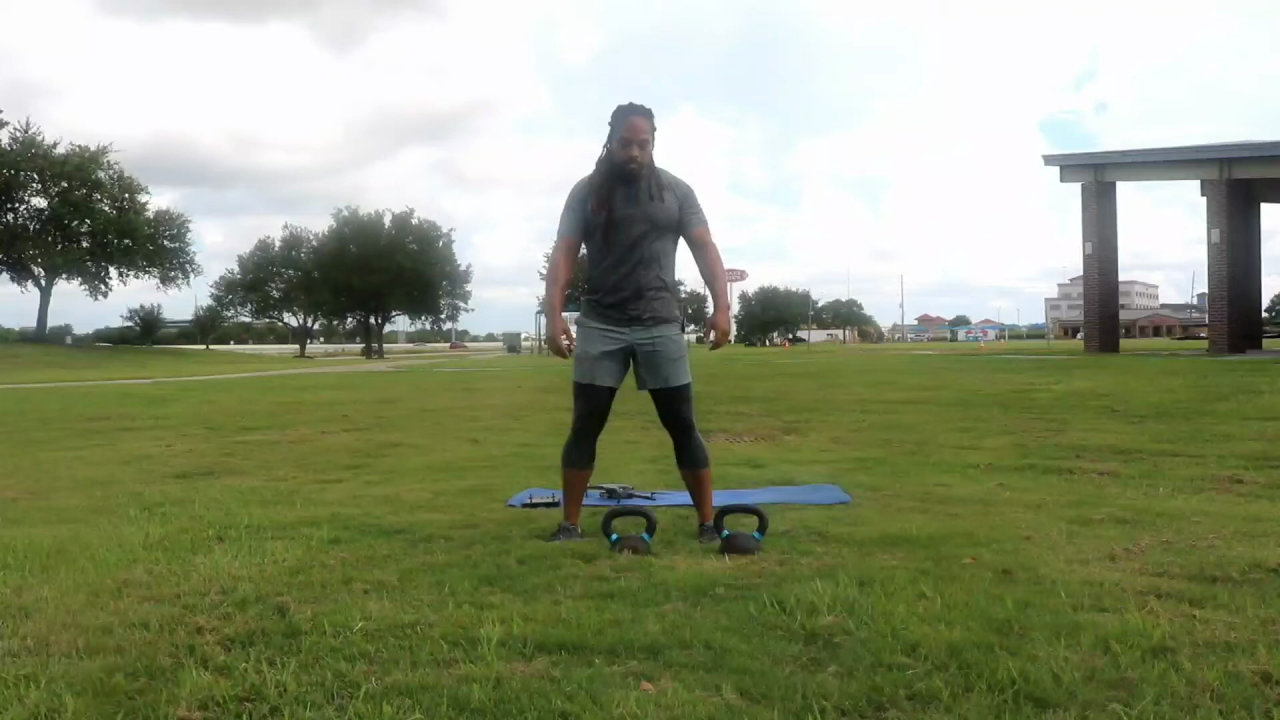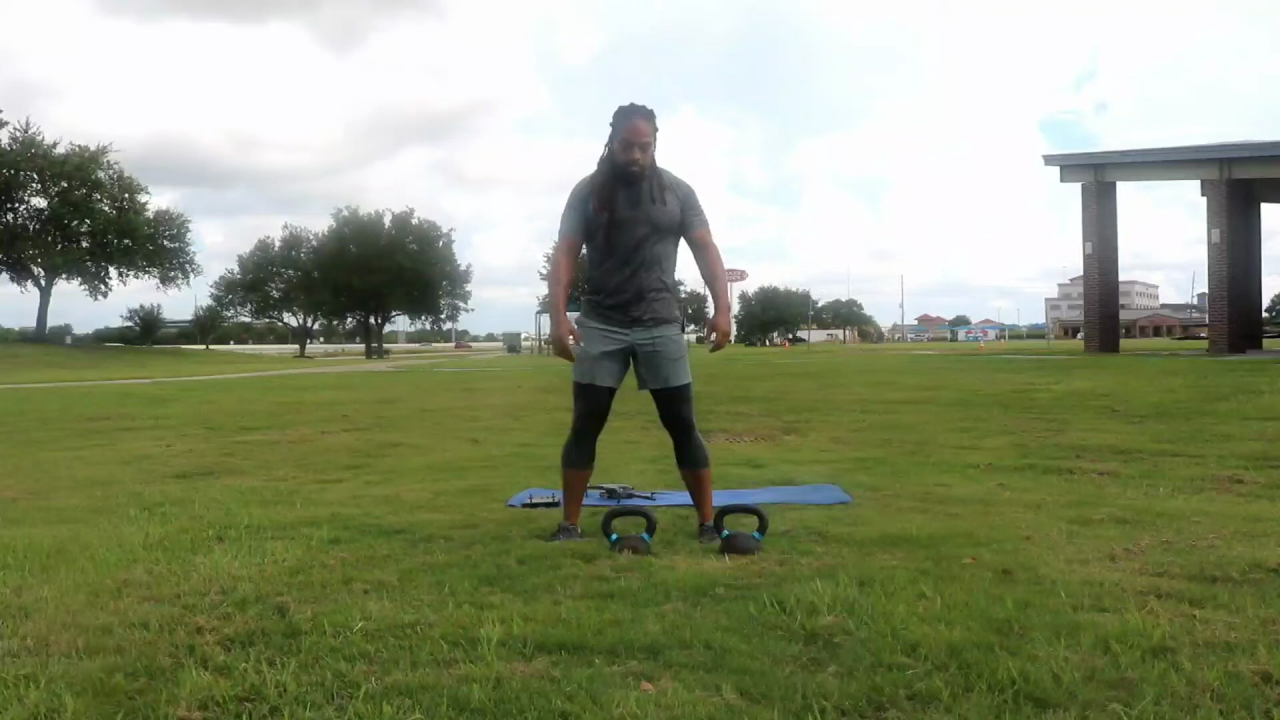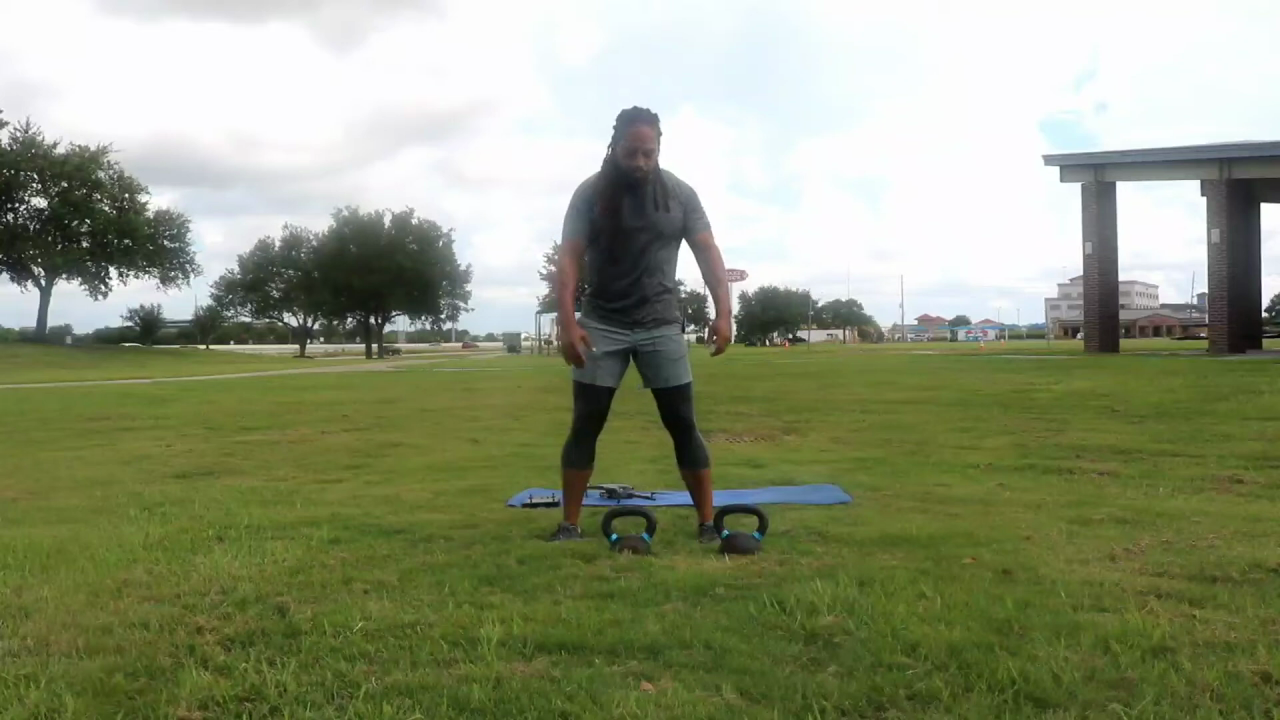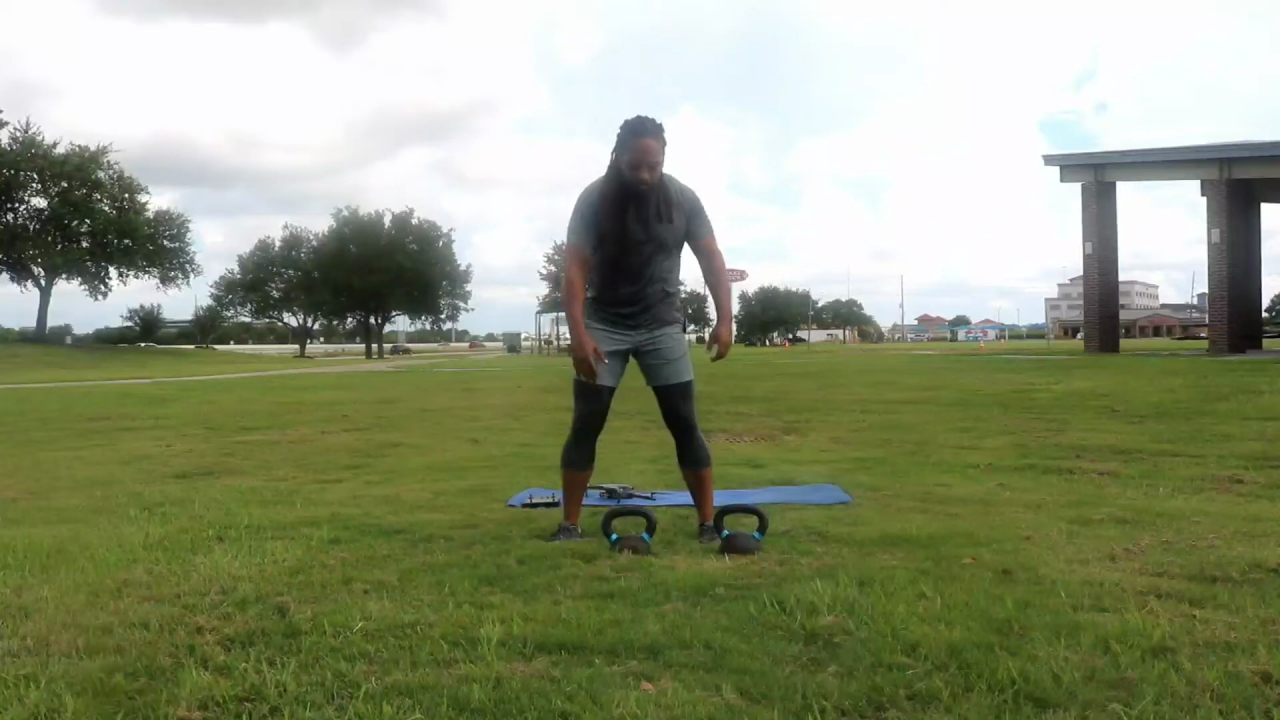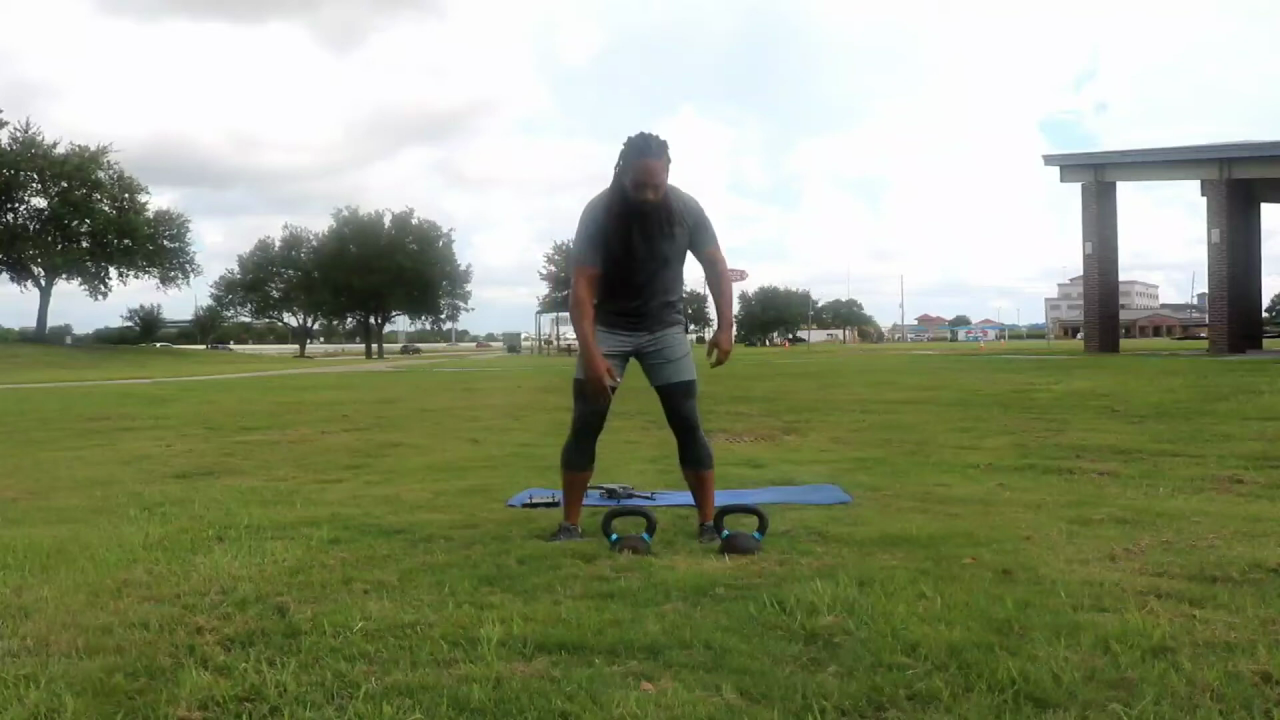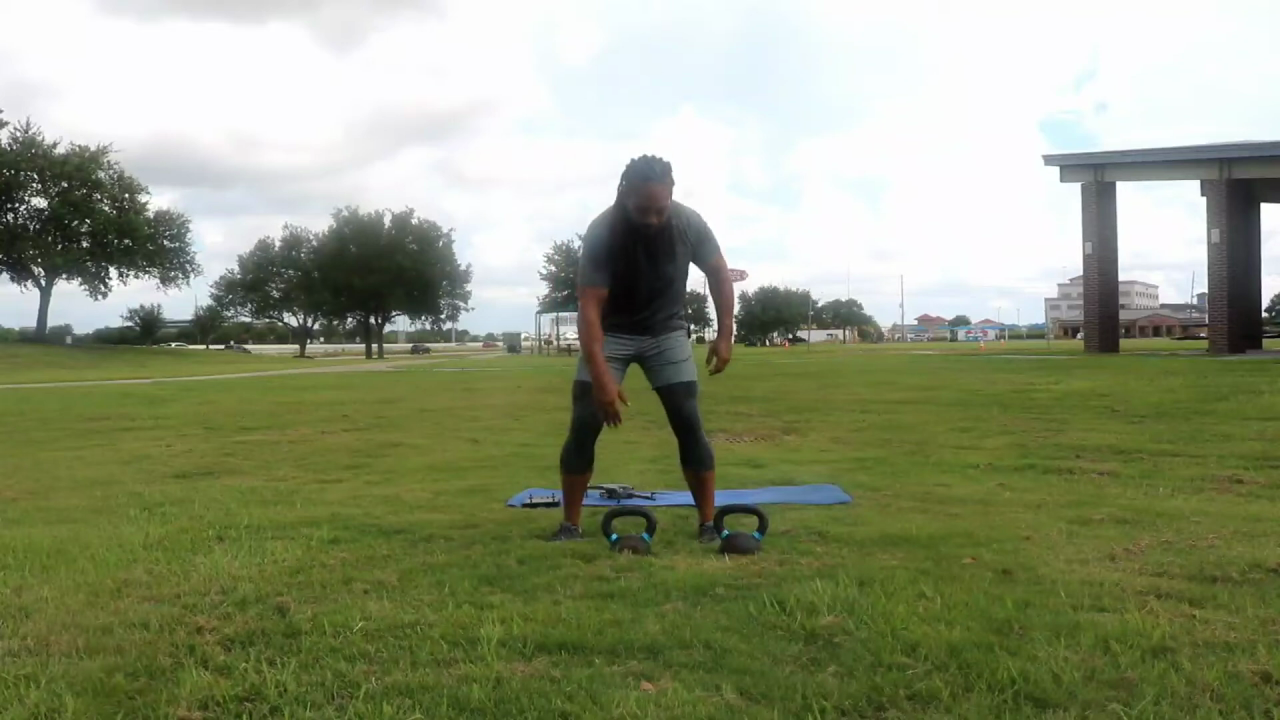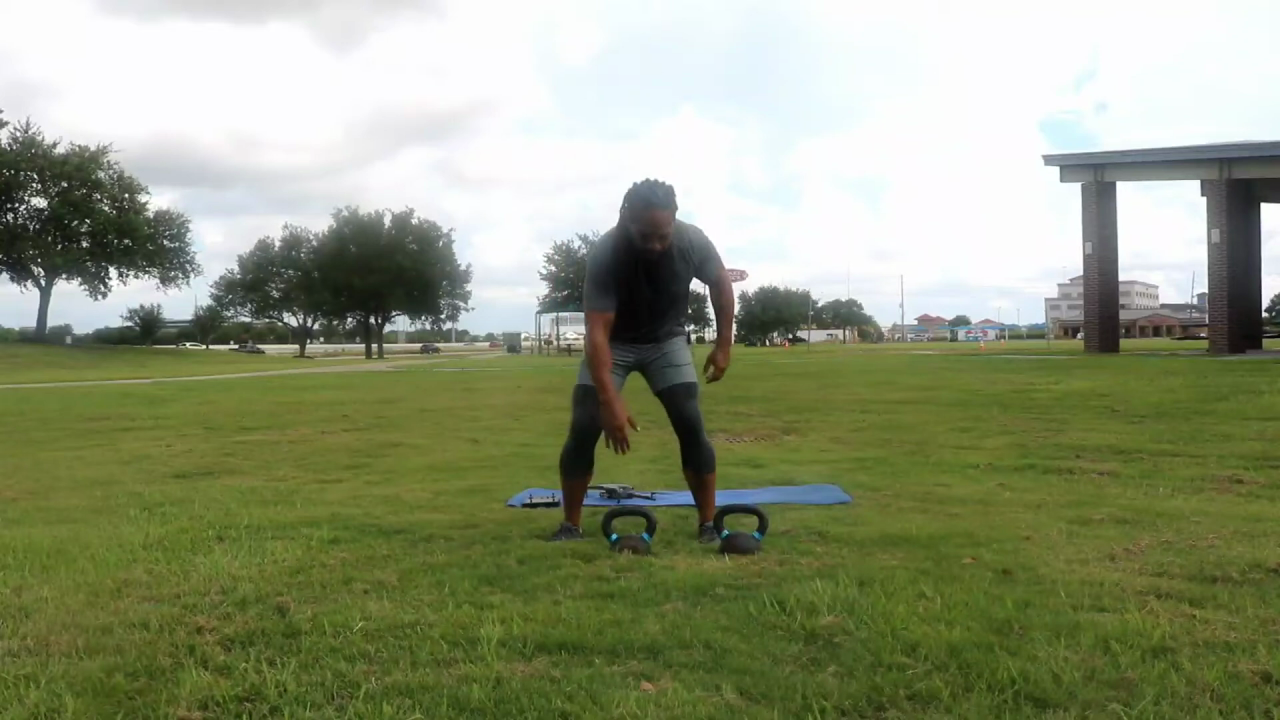
dt=0.1s
person 1, frame 1
left shoulder: (675, 190)
right shoulder: (586, 191)
left elbow: (704, 247)
right elbow: (563, 255)
left wrist: (721, 306)
right wrist: (554, 315)
left hip: (660, 324)
right hip: (600, 325)
left knee: (682, 425)
right knee: (586, 426)
left ankle: (708, 523)
right ankle: (569, 524)
person 1, frame 2
left shoulder: (677, 191)
right shoulder: (588, 191)
left elbow: (705, 248)
right elbow: (565, 254)
left wrist: (721, 308)
right wrist: (558, 315)
left hip: (660, 324)
right hip: (601, 324)
left knee: (682, 425)
right knee: (586, 425)
left ankle: (708, 523)
right ankle: (569, 525)
person 1, frame 3
left shoulder: (680, 193)
right shoulder: (590, 193)
left elbow: (707, 253)
right elbow: (569, 259)
left wrist: (722, 313)
right wrist: (567, 322)
left hip: (660, 325)
right hip: (602, 325)
left knee: (682, 425)
right knee: (586, 425)
left ankle: (707, 523)
right ankle: (569, 525)
person 1, frame 4
left shoulder: (683, 199)
right shoulder: (594, 199)
left elbow: (710, 257)
right elbow: (576, 268)
left wrist: (724, 319)
right wrist: (578, 334)
left hip: (662, 325)
right hip: (604, 325)
left knee: (684, 424)
right knee: (586, 424)
left ankle: (708, 524)
right ankle: (569, 525)
person 1, frame 5
left shoulder: (687, 209)
right shoulder: (598, 213)
left elbow: (715, 266)
right elbow: (582, 287)
left wrist: (725, 327)
right wrist: (590, 356)
left hip: (664, 328)
right hip: (608, 328)
left knee: (687, 423)
right knee: (586, 422)
left ankle: (708, 523)
right ankle: (569, 525)
person 1, frame 6
left shoulder: (690, 224)
right shoulder: (602, 232)
left elbow: (718, 274)
right elbow: (589, 307)
left wrist: (725, 335)
right wrist: (601, 378)
left hip: (666, 332)
right hip: (611, 333)
left knee: (689, 424)
right knee: (584, 424)
left ankle: (708, 524)
right ankle: (570, 525)
person 1, frame 7
left shoulder: (694, 241)
right shoulder: (604, 254)
left elbow: (721, 286)
right elbow: (597, 335)
left wrist: (723, 346)
right wrist: (612, 406)
left hip: (666, 341)
right hip: (614, 341)
left knee: (691, 425)
right knee: (583, 427)
left ankle: (708, 524)
right ankle: (570, 524)
